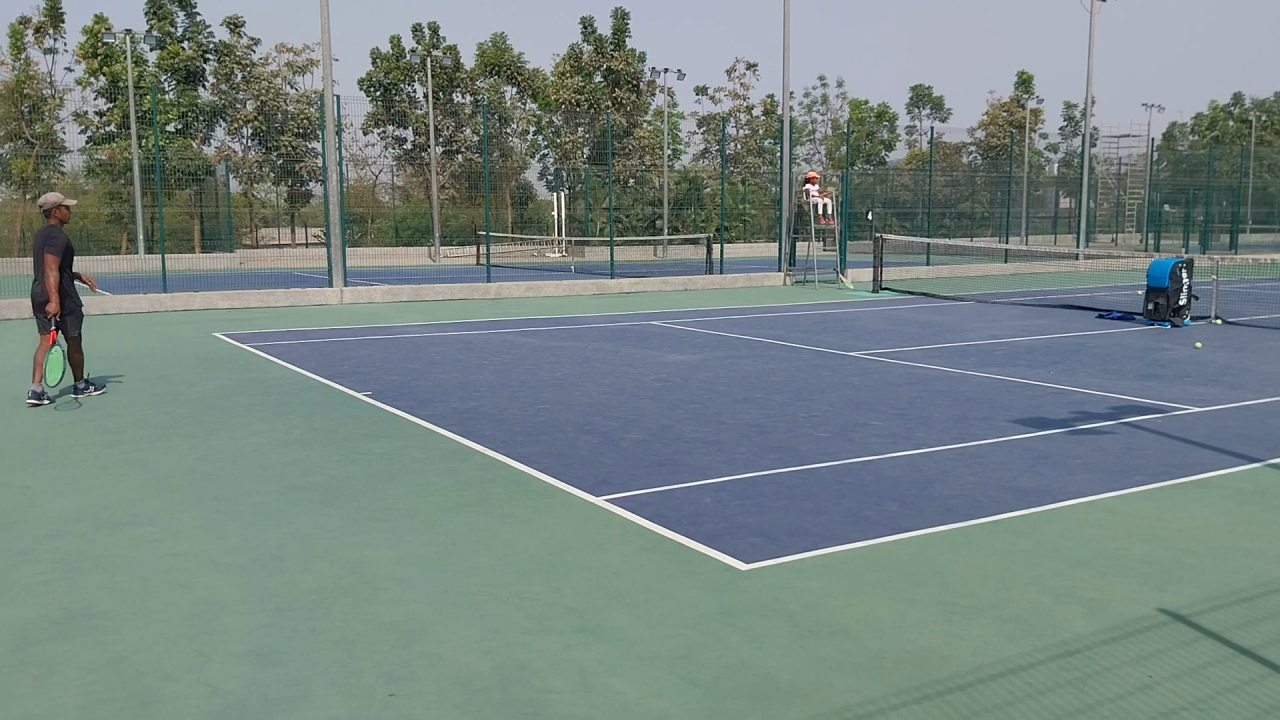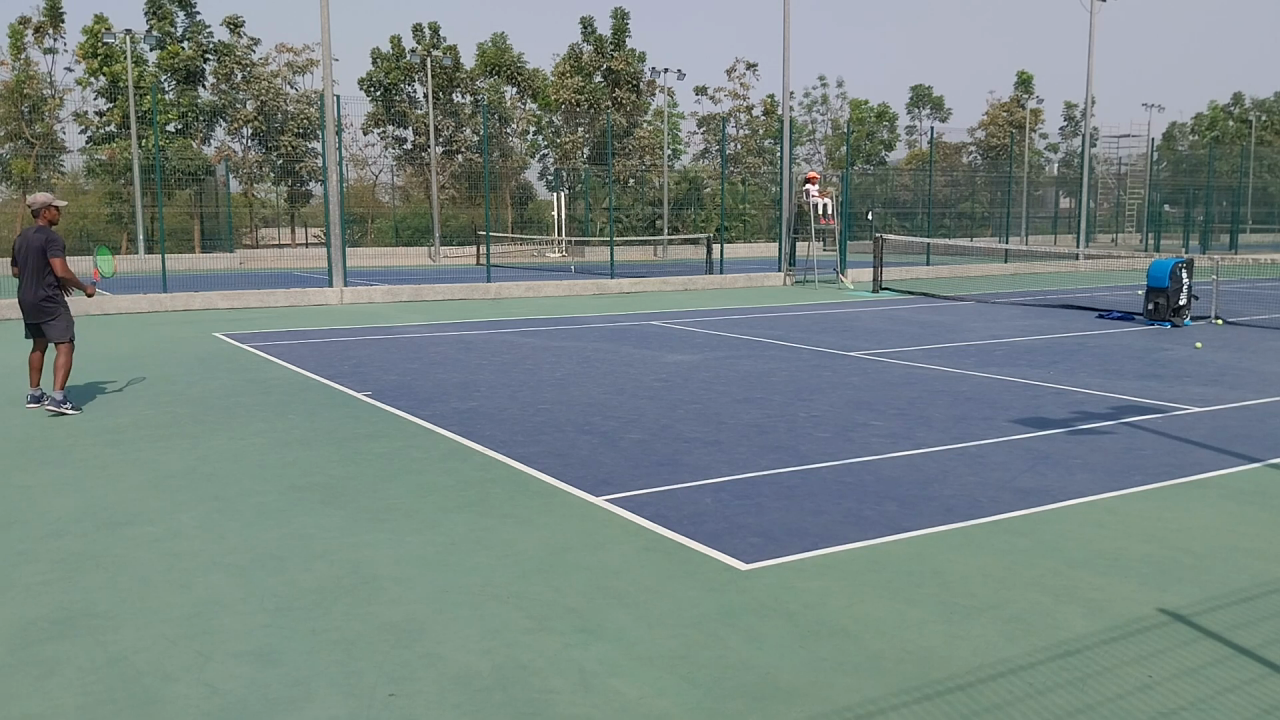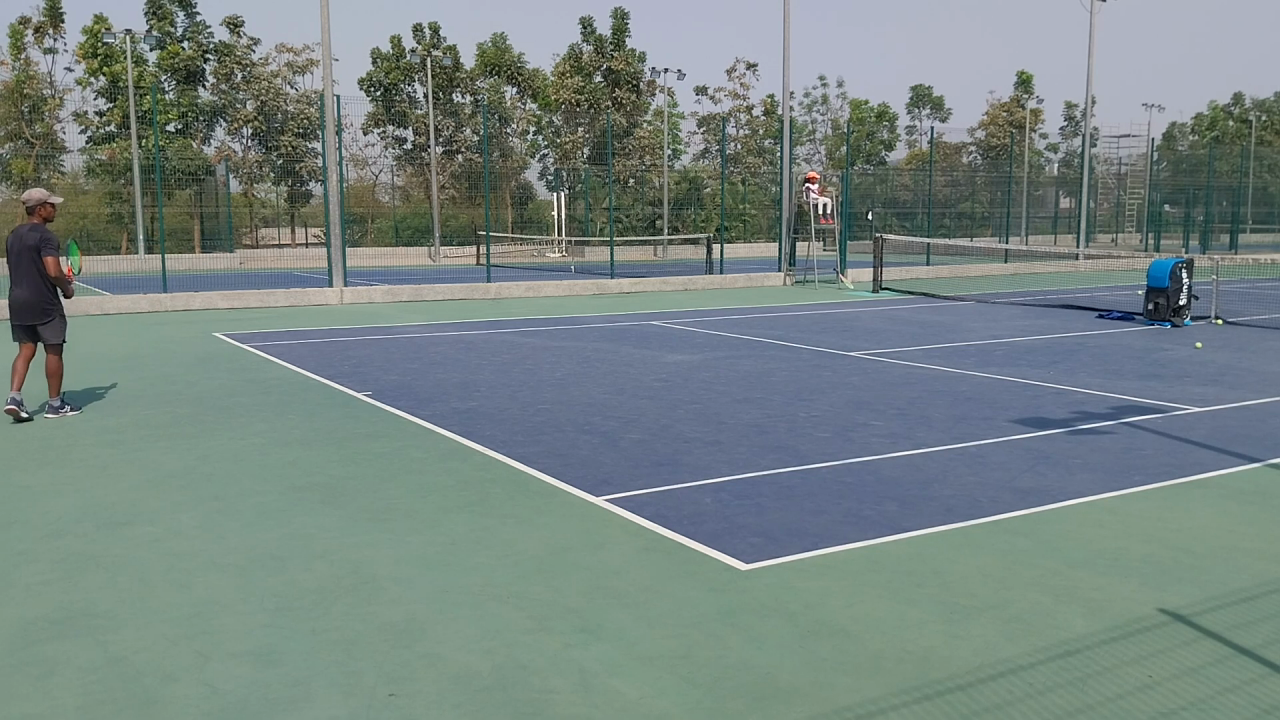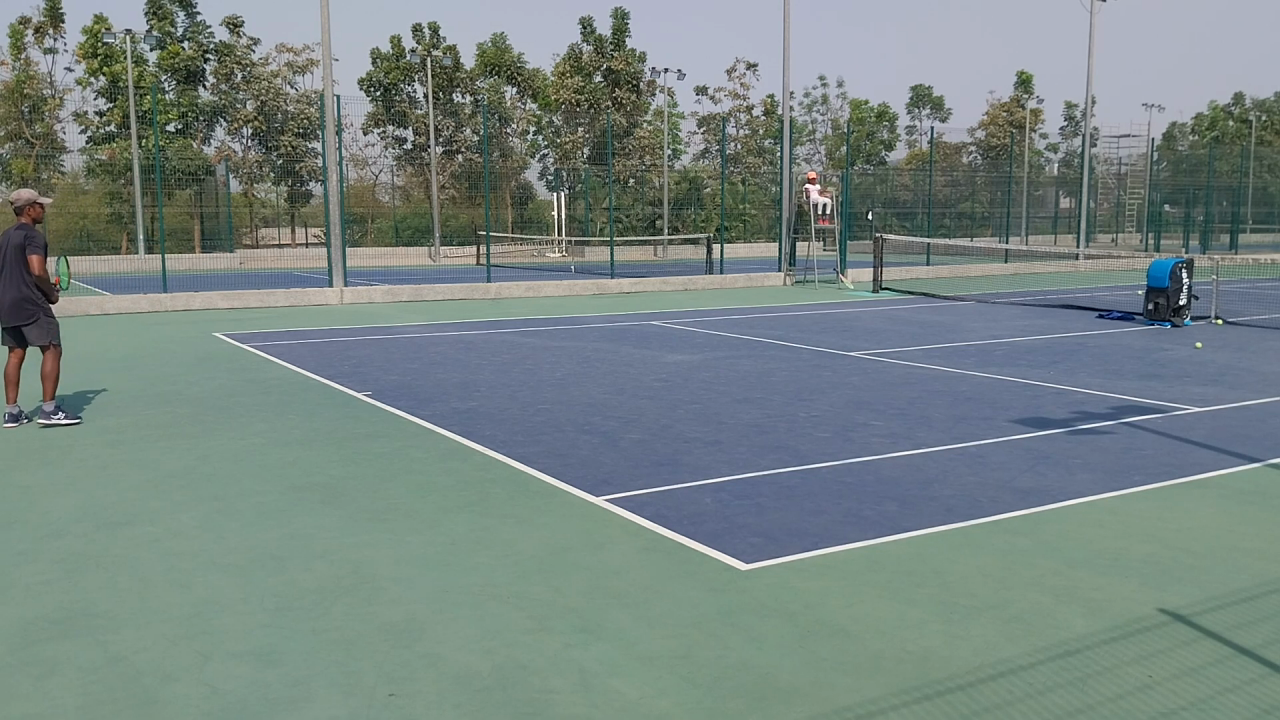
dt=0.5s
person 1, frame 1
left shoulder: (41, 235)
right shoulder: (57, 236)
right elbow: (51, 270)
left wrist: (79, 276)
right wrist: (54, 299)
left hip: (39, 296)
right hip: (61, 299)
left knee: (46, 340)
right knee: (73, 340)
left ankle: (36, 390)
right ankle: (81, 385)
person 1, frame 2
left shoulder: (20, 238)
right shoulder: (51, 238)
left elbow: (16, 271)
right elbow: (62, 271)
right wrist: (85, 288)
left hip: (27, 301)
right hip: (50, 302)
left knee: (39, 346)
right knee: (65, 346)
left ankle: (35, 394)
right ankle: (58, 398)
person 1, frame 3
left shoulder: (13, 236)
right shoulder: (45, 236)
right elbow: (54, 272)
left wrist: (59, 280)
right wrist: (66, 288)
left hip: (18, 301)
right hip: (44, 302)
left knee: (26, 350)
right knee: (54, 351)
left ankle: (14, 397)
right ankle: (55, 404)
person 1, frame 4
right shoulder: (32, 235)
right elbow: (38, 271)
right wrist: (51, 291)
right hip: (32, 304)
right knee: (52, 351)
right ankle: (49, 409)
